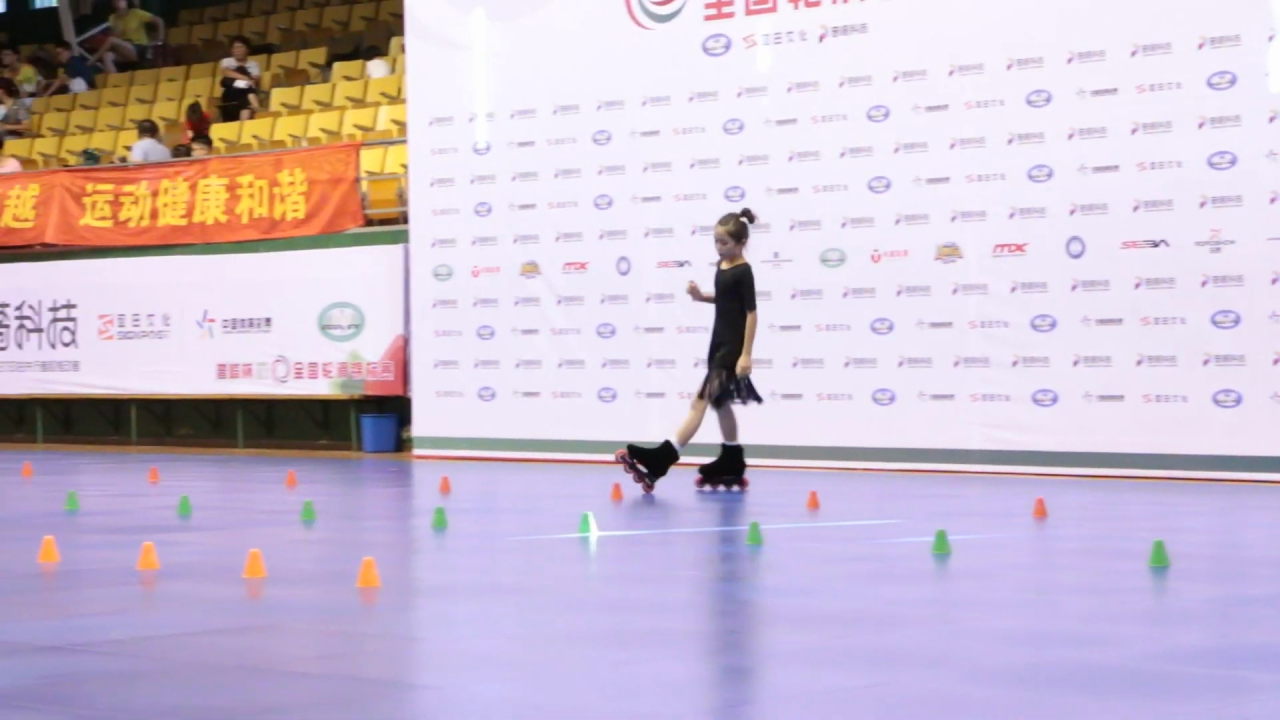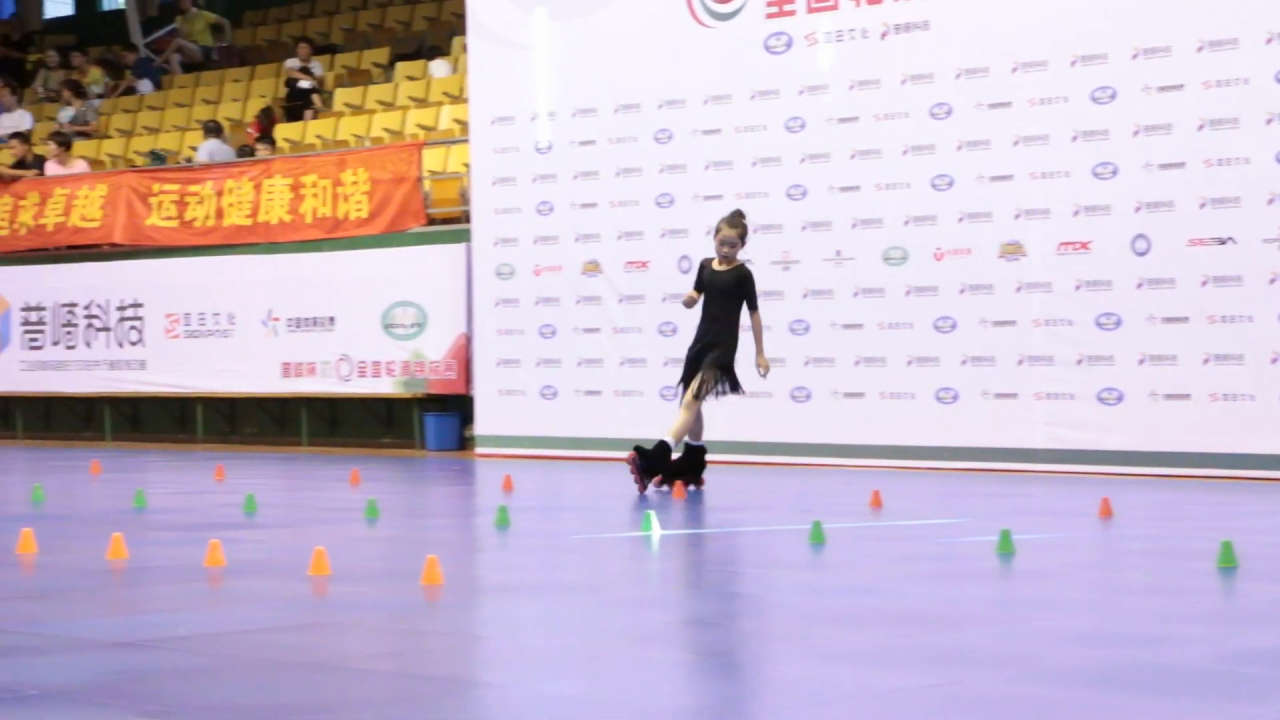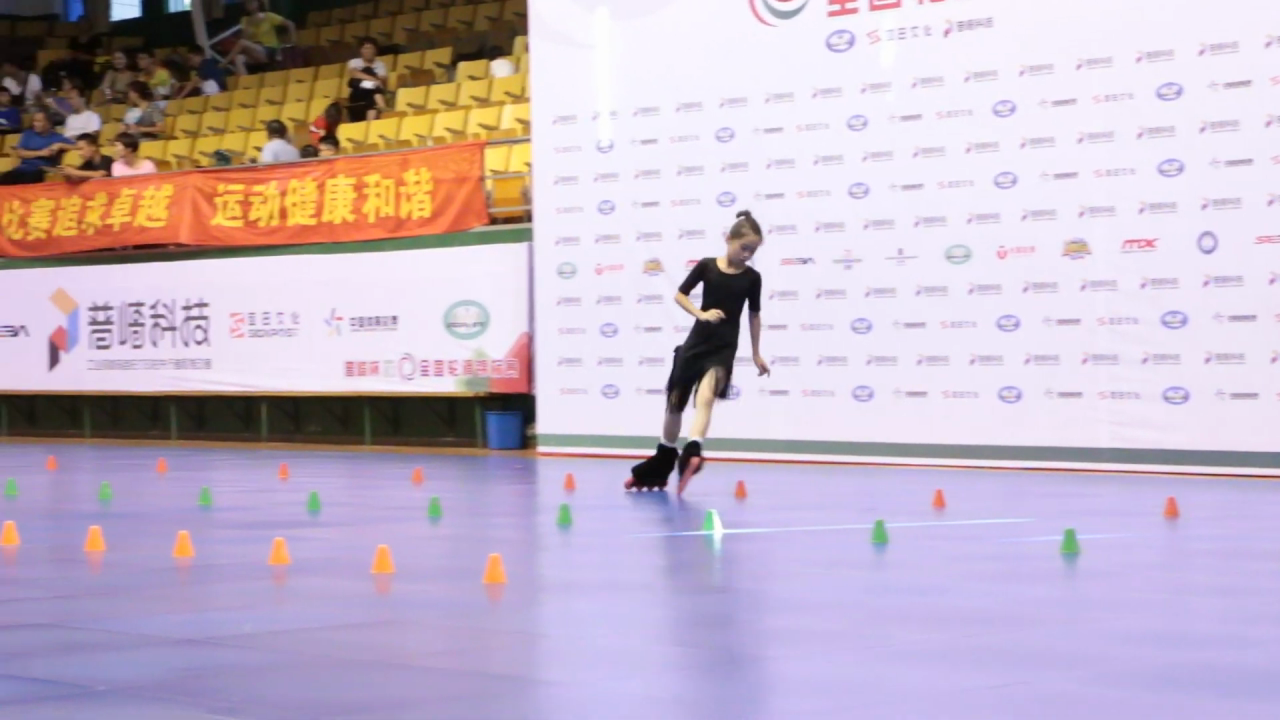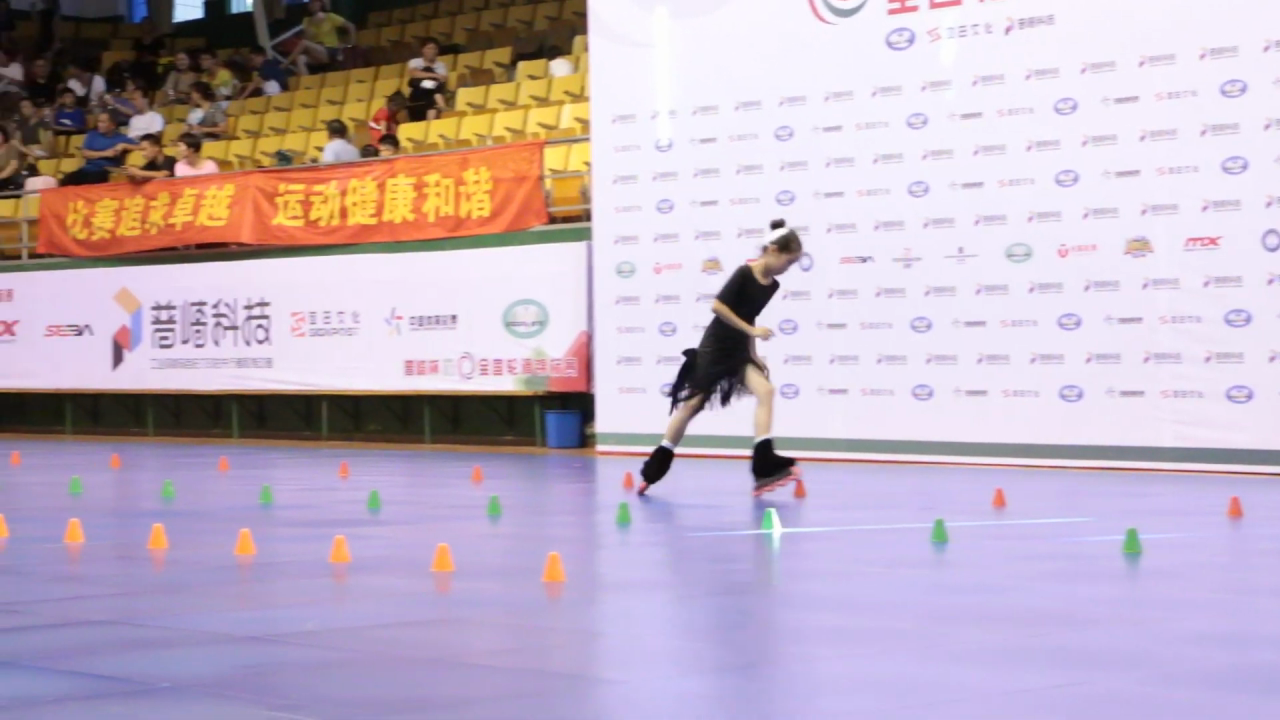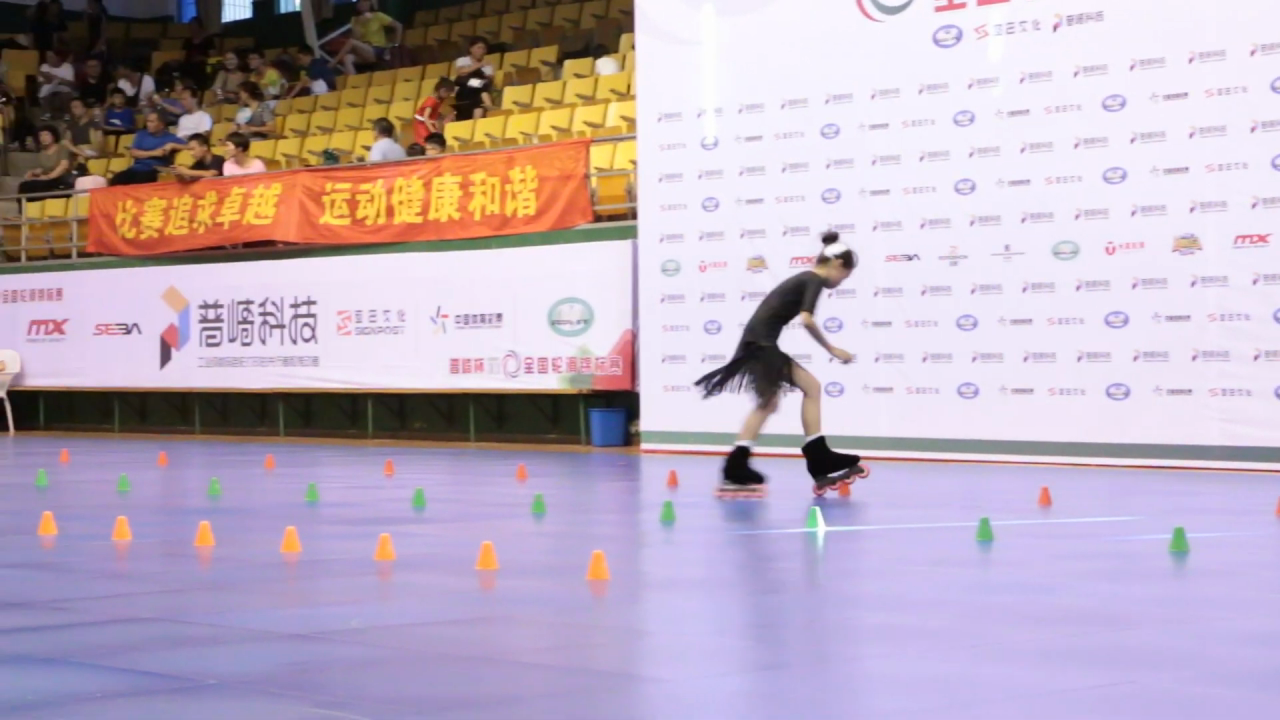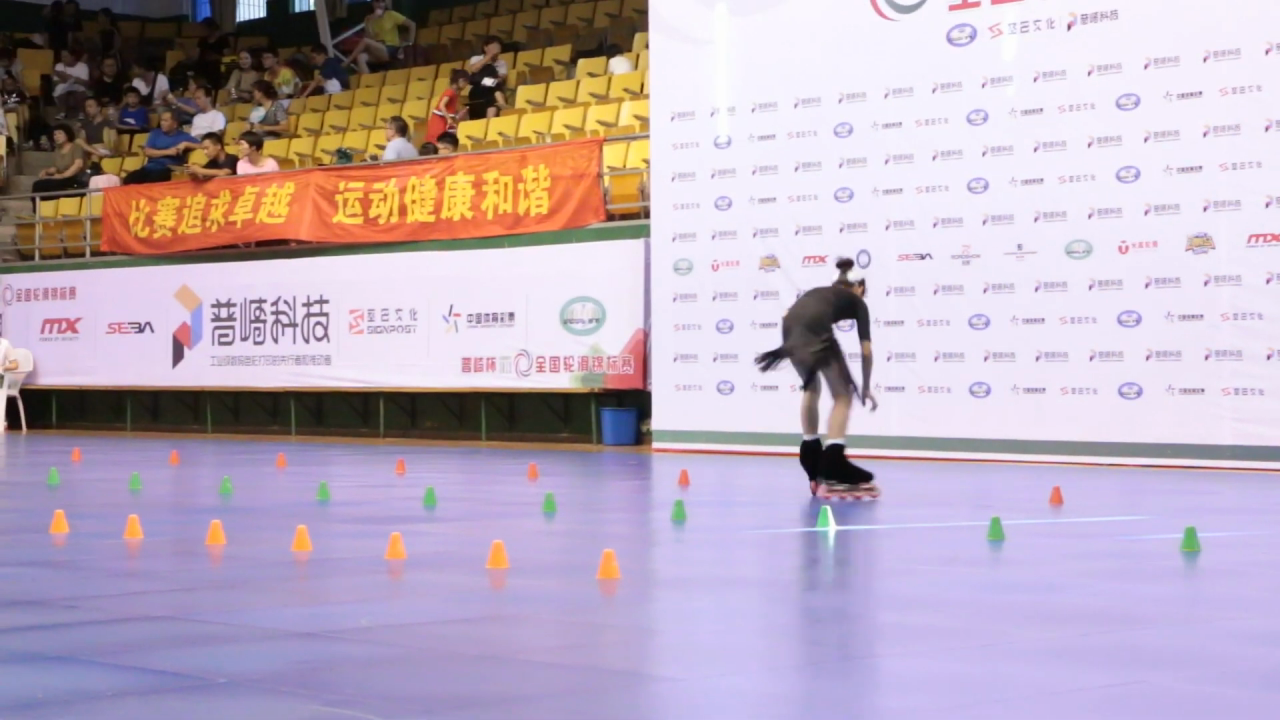
dt=0.2s
person 1, frame 1
left shoulder: (743, 272)
right shoulder: (722, 267)
left elbow: (751, 314)
left wrist: (746, 355)
right wrist: (701, 297)
left hip: (732, 347)
right hip: (718, 344)
left knee: (700, 402)
right knee: (719, 402)
left ankle: (657, 461)
right ankle: (730, 466)
person 1, frame 2
left shoulder: (742, 275)
right shoulder: (706, 266)
left elbow: (754, 314)
left wrist: (760, 354)
right wrist: (689, 298)
left hip: (722, 346)
right hip: (700, 342)
left knee: (690, 400)
right knee: (690, 402)
left ankle: (656, 457)
right ankle: (692, 464)
person 1, frame 3
left shoulder: (752, 278)
right shoulder: (707, 266)
left elbow: (754, 316)
right elbow: (679, 295)
left wrist: (756, 353)
right wrist: (701, 314)
left hip: (724, 348)
right hip: (697, 342)
left knee: (705, 396)
right knee: (675, 401)
left ankle: (691, 455)
right ankle: (658, 467)
person 1, frame 4
left shoulder: (773, 286)
right shoulder: (743, 273)
right elbow: (717, 305)
left wrist: (753, 353)
right wrist: (748, 330)
left hip: (737, 350)
right hip: (715, 345)
left knee: (765, 390)
right knee: (691, 403)
left ankle: (765, 465)
right ankle: (655, 465)
person 1, frame 5
left shoulder: (804, 280)
right shoulder: (815, 281)
right elbow: (806, 319)
right wrist: (831, 348)
left hip: (763, 339)
right hip: (759, 337)
left knee: (811, 386)
right knee: (768, 400)
left ankle: (821, 461)
right ankle: (735, 470)
person 1, frame 6
left shoulder: (818, 292)
right shoulder: (857, 303)
left elbow: (788, 315)
right elbow: (865, 349)
left wrist: (793, 342)
right wrist: (866, 387)
left hip: (792, 327)
right hip: (816, 329)
left knee: (812, 388)
right knee: (843, 396)
left ankle: (813, 455)
right ankle: (833, 465)
